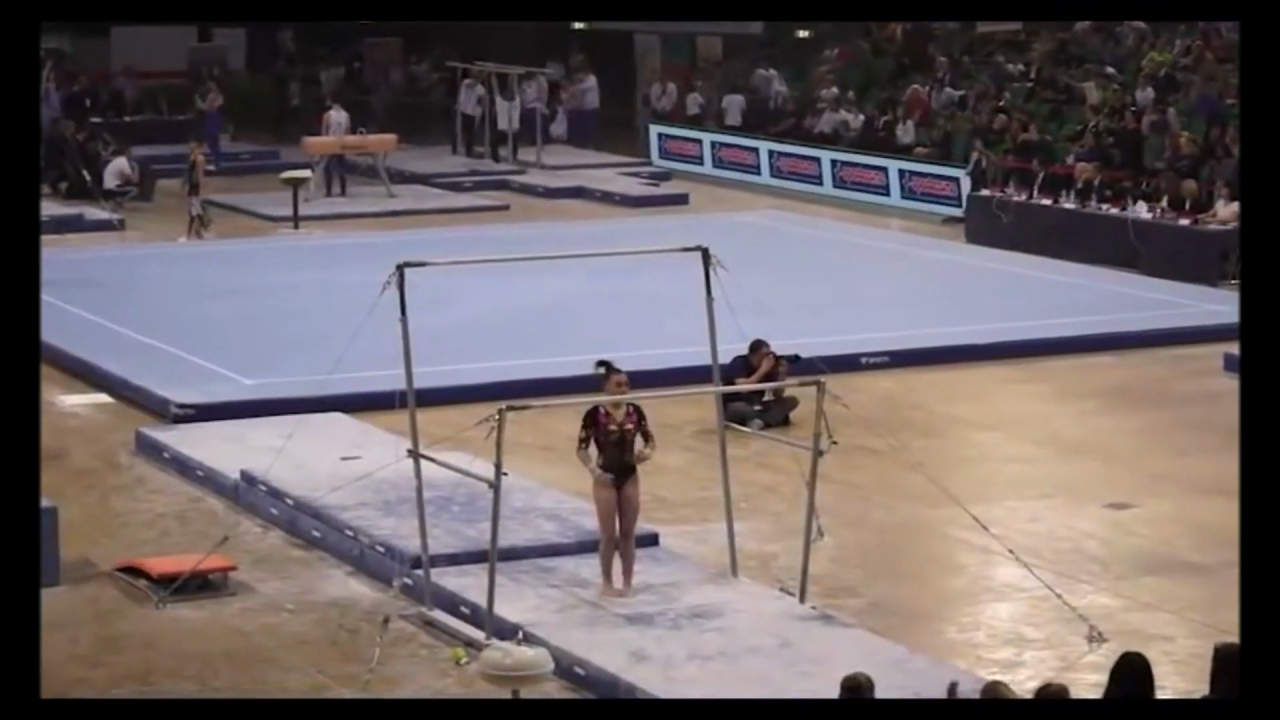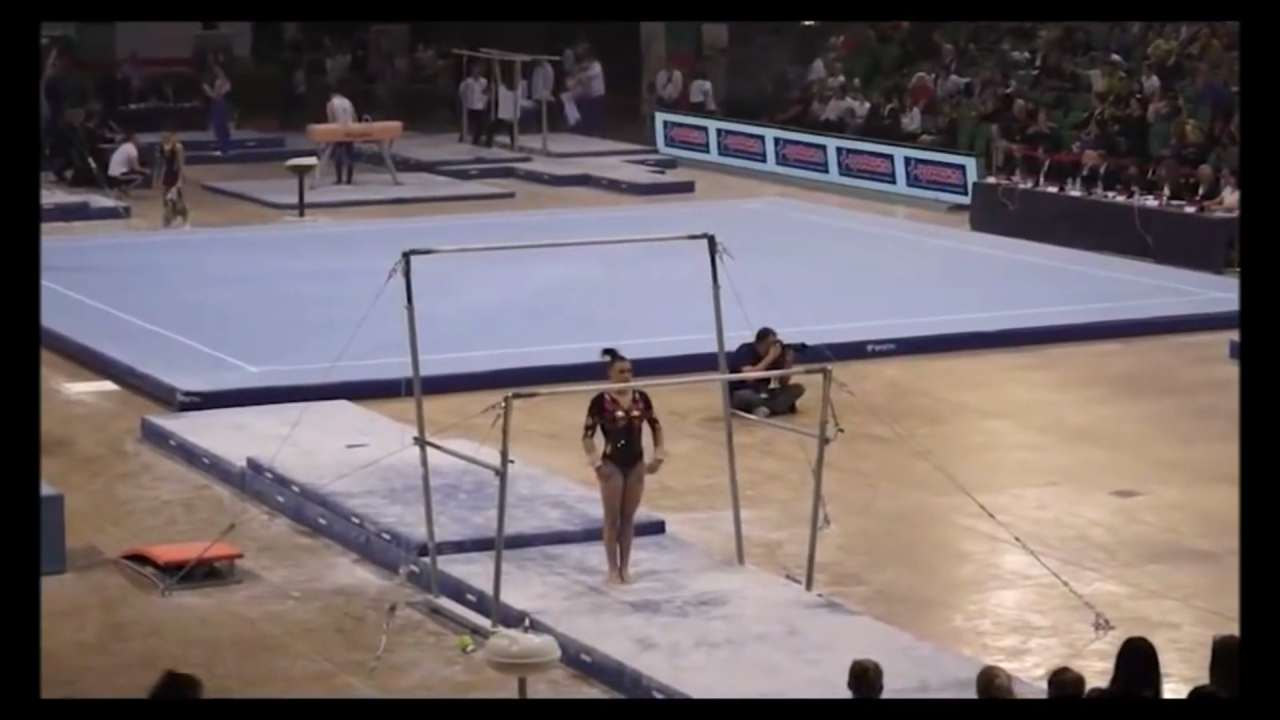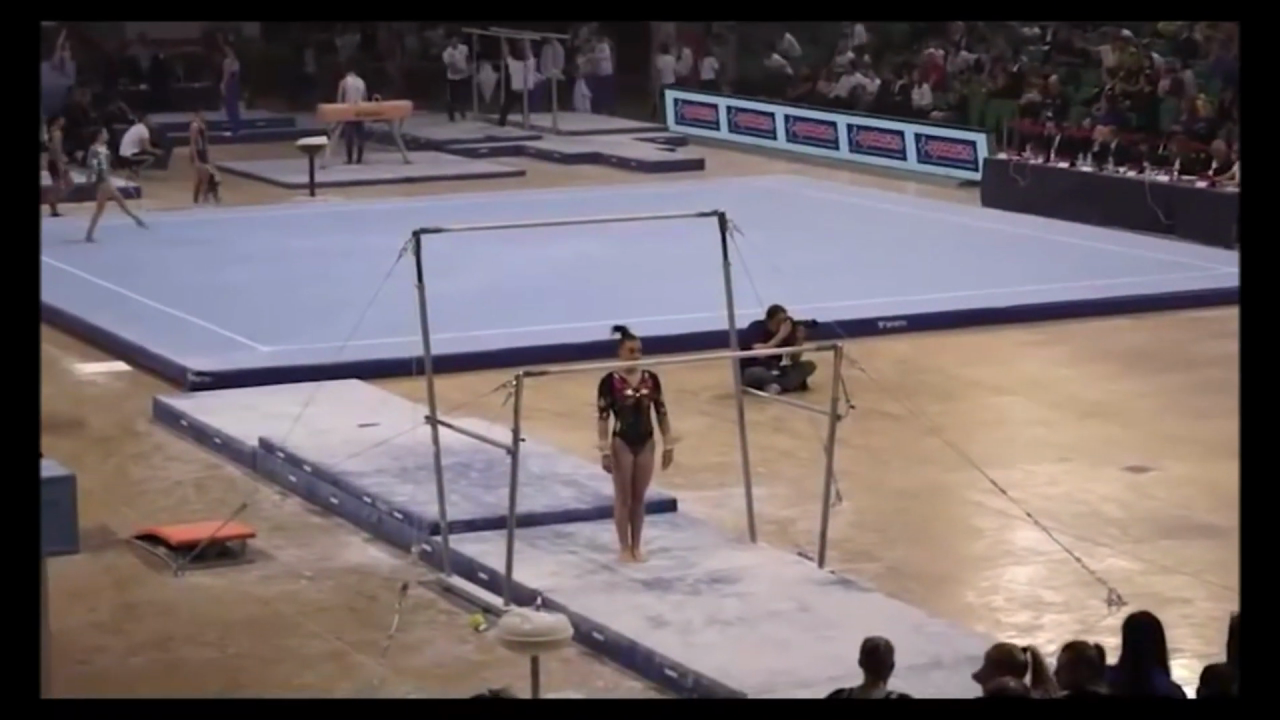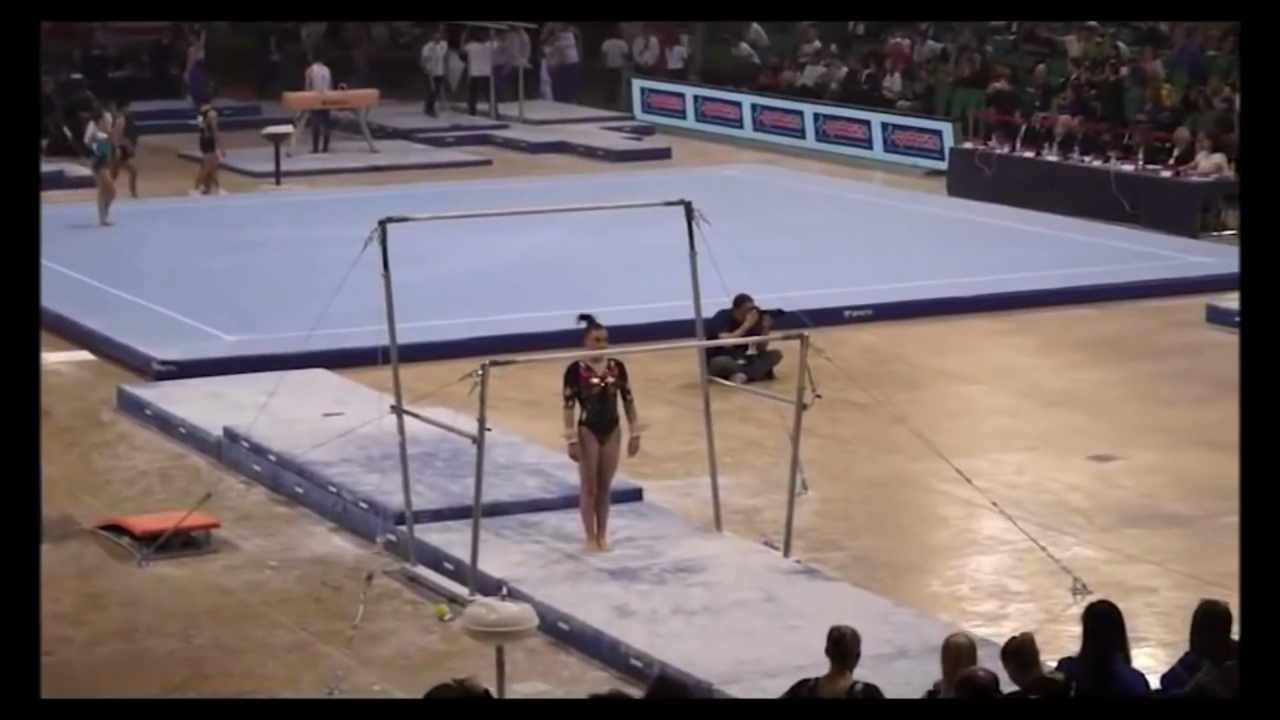
dt=1s
person 1, frame 1
left shoulder: (636, 411)
right shoulder: (594, 414)
left elbow: (650, 440)
right elbow: (582, 449)
left wrist: (646, 453)
right wrist: (593, 470)
left hip: (630, 477)
right hip: (605, 479)
left knee: (627, 534)
right knee: (608, 535)
left ankle: (626, 581)
right ankle: (607, 582)
person 1, frame 2
left shoulder: (642, 399)
right shoulder: (600, 402)
left elbow: (656, 428)
right elbow: (587, 436)
left wrist: (658, 455)
right wrist: (595, 462)
left hip: (636, 463)
right hip: (612, 465)
left knee: (628, 518)
right knee: (612, 519)
left ankle: (624, 567)
right ankle: (612, 569)
person 1, frame 3
left shoulder: (651, 379)
right shoulder: (610, 381)
left elbow: (661, 413)
right elbow: (603, 417)
left wrist: (668, 444)
right wrist: (605, 450)
left hip: (646, 442)
right hip: (622, 443)
left knee: (639, 498)
right knee: (623, 498)
left ankle: (636, 546)
right ankle: (624, 547)
person 1, frame 4
left shoulder: (617, 367)
right shoulder: (575, 370)
left elbow: (628, 400)
right elbow: (568, 406)
left wrist: (635, 432)
right wrist: (571, 439)
left hip: (612, 431)
right hip: (588, 432)
left knee: (605, 487)
right knee: (589, 488)
left ankle: (602, 535)
right ankle: (590, 537)
